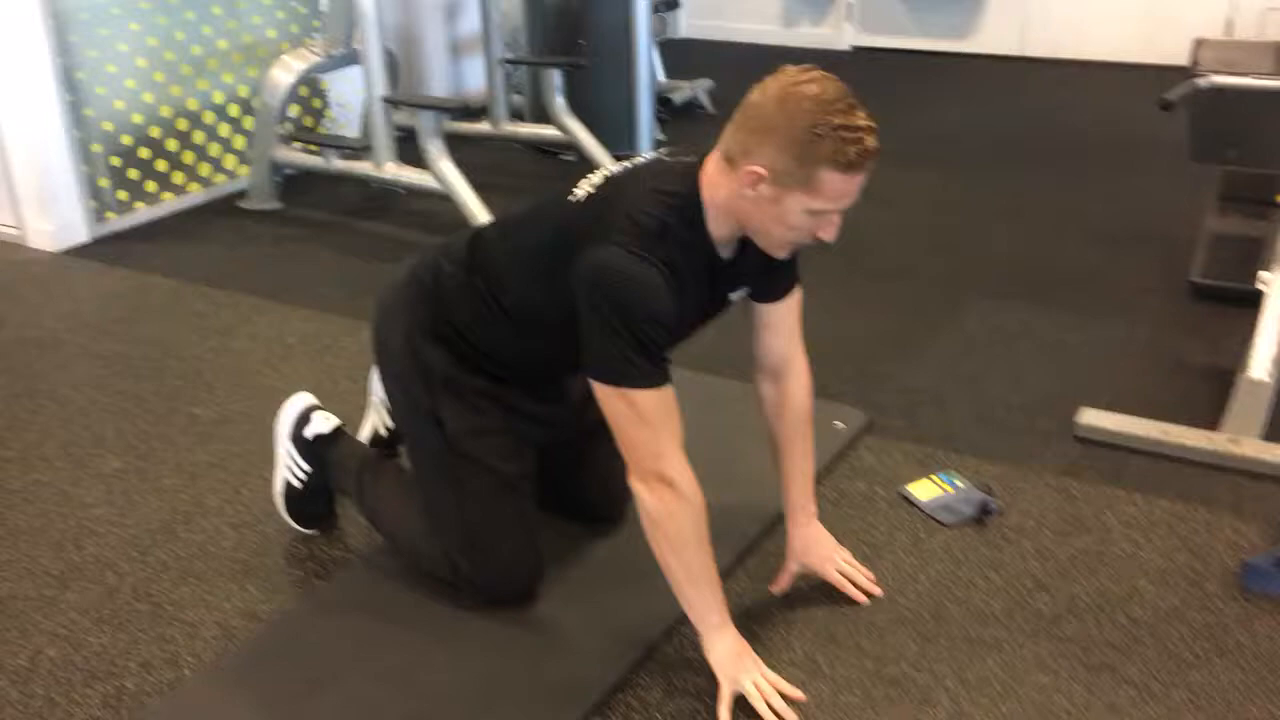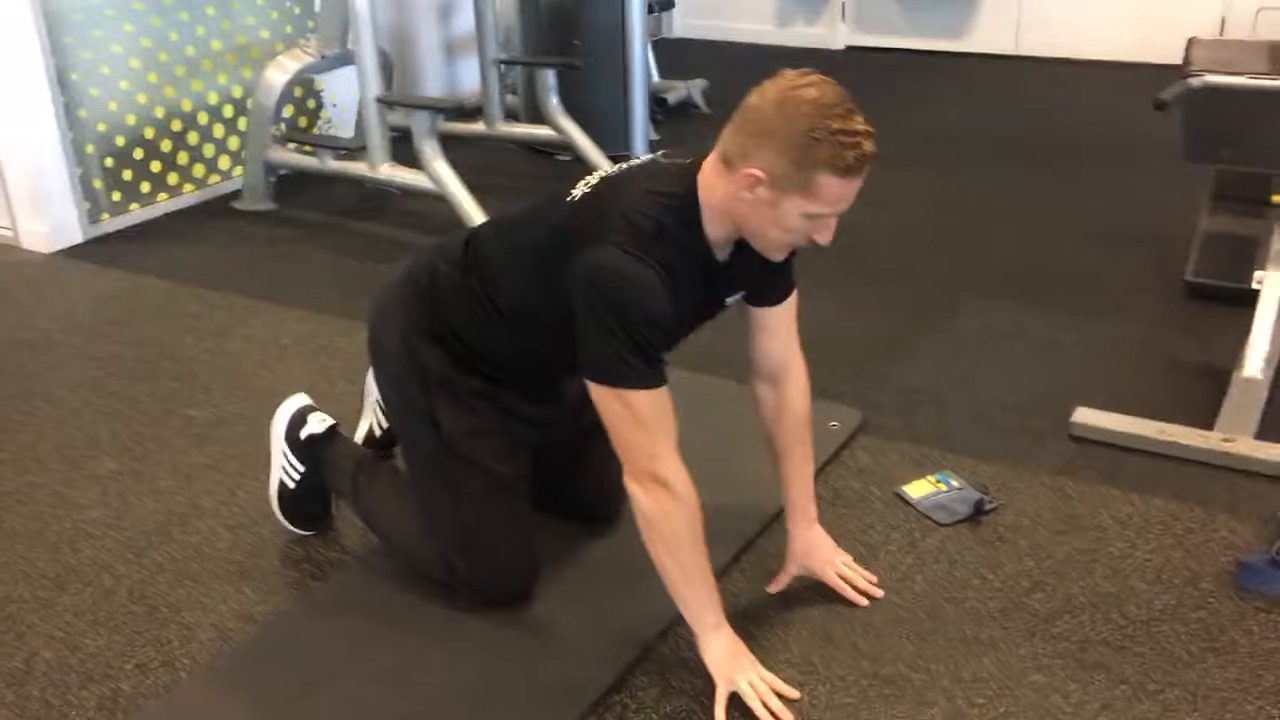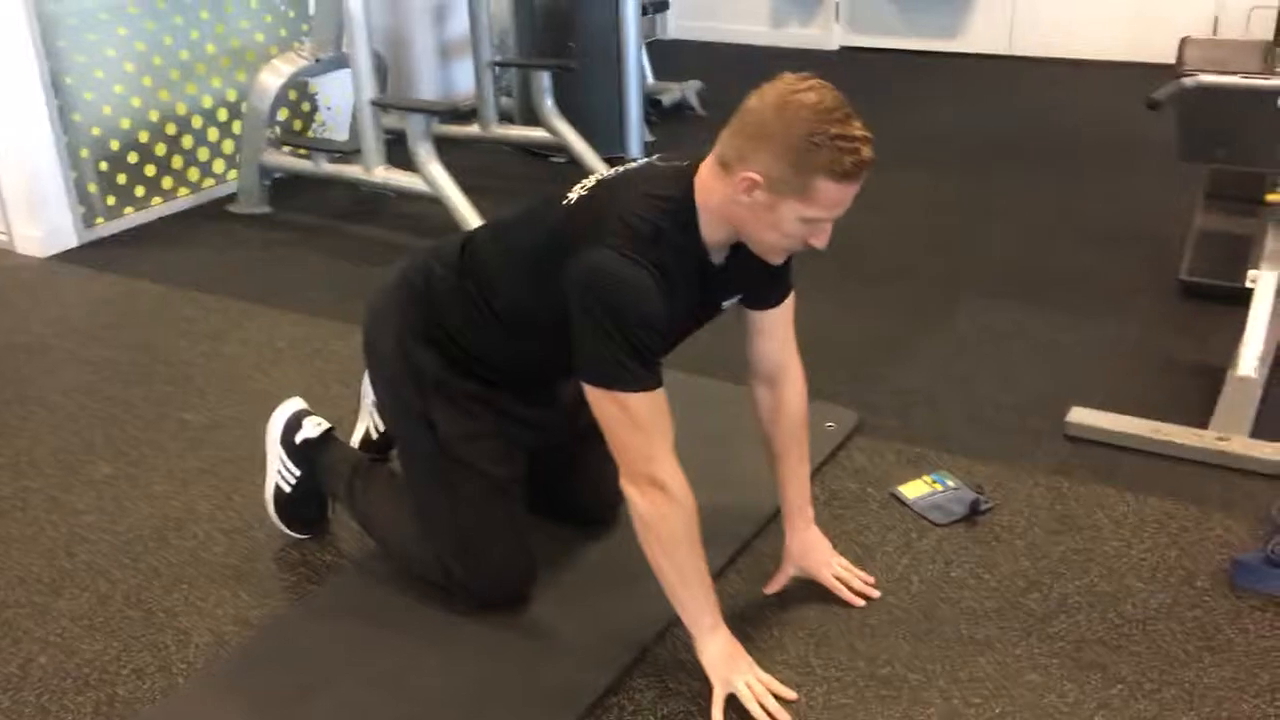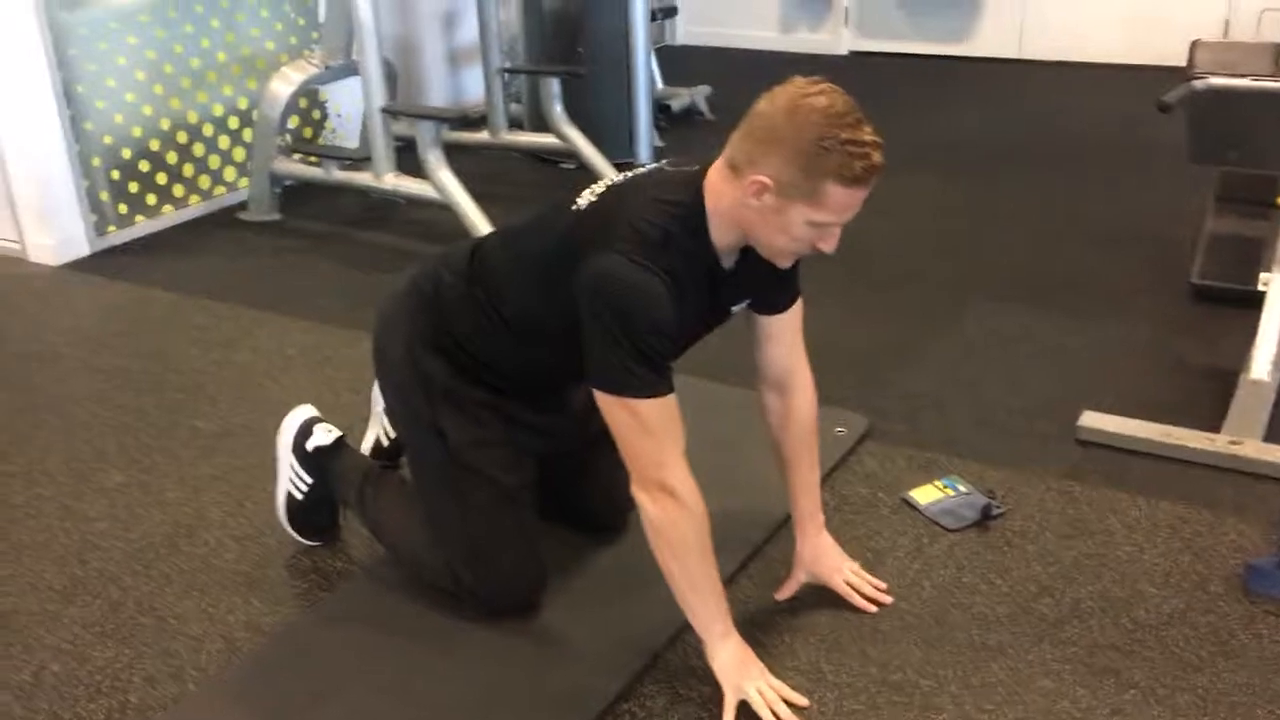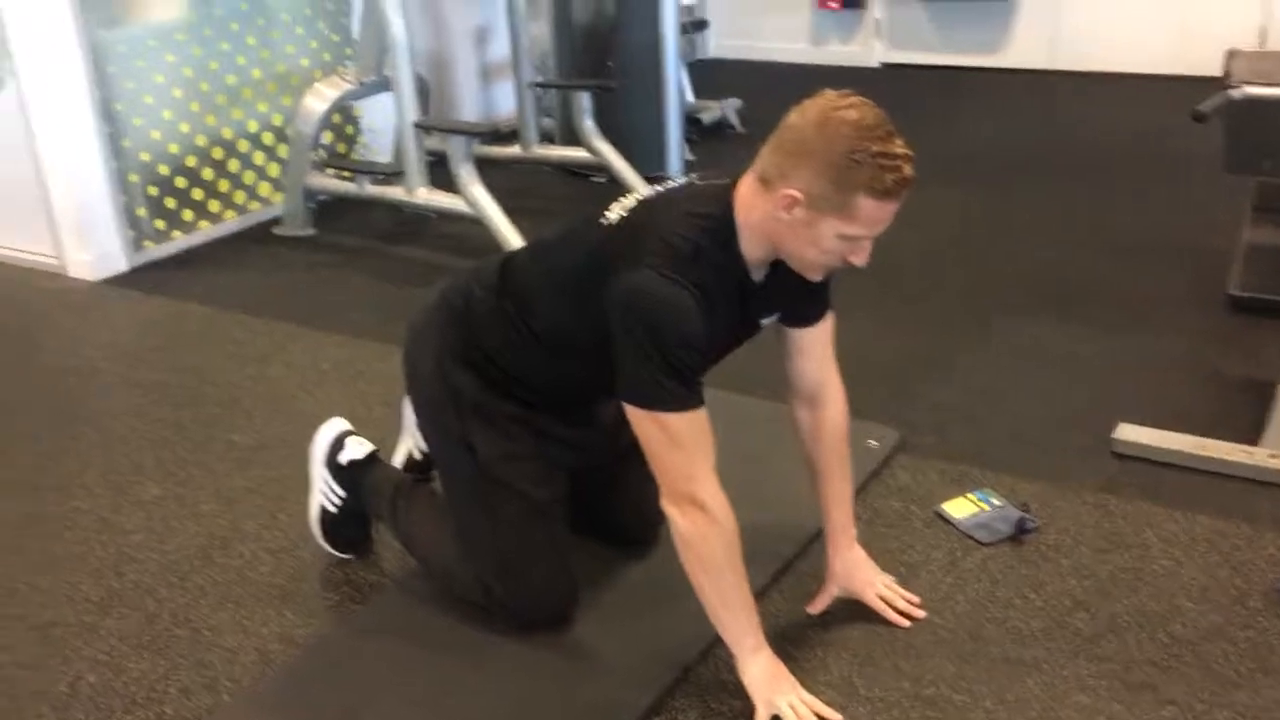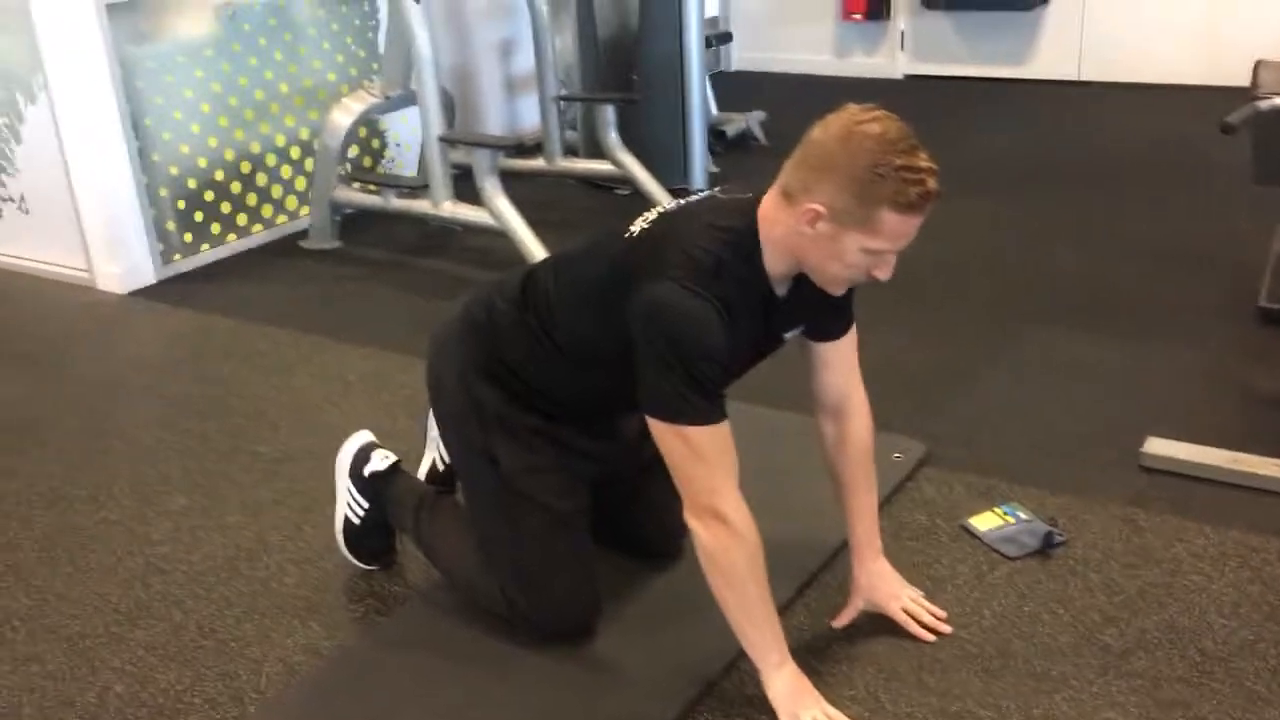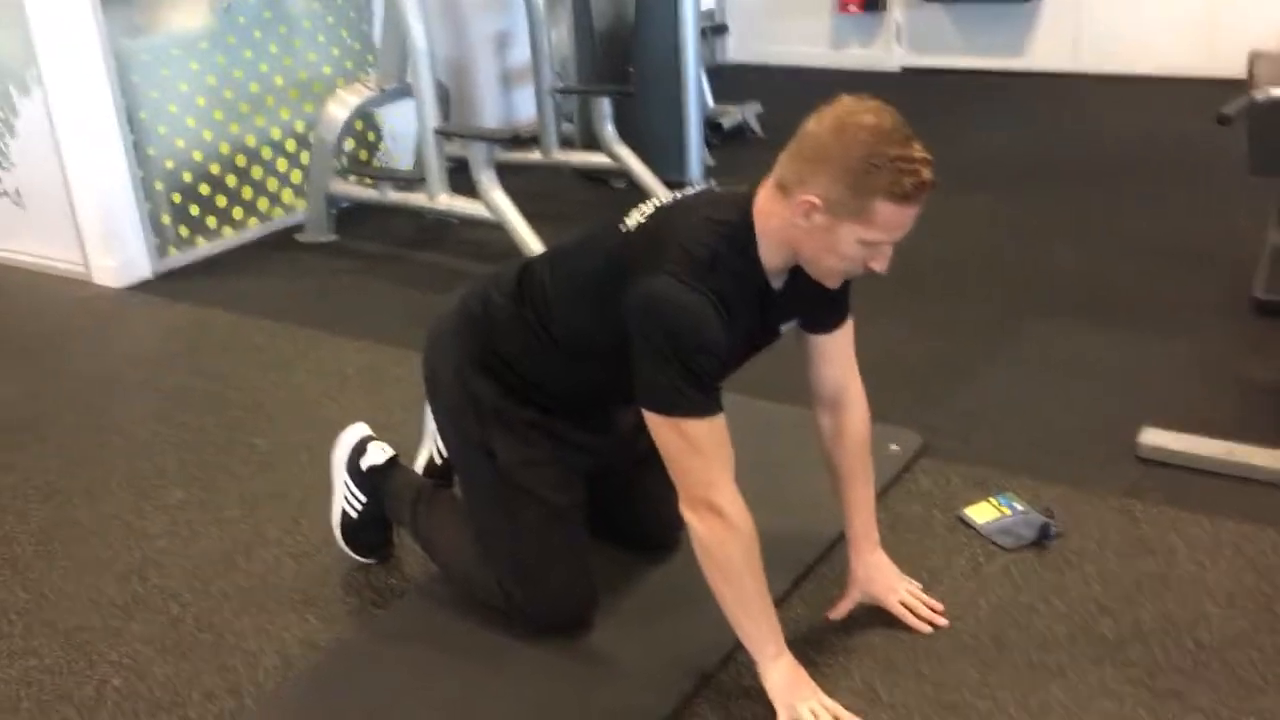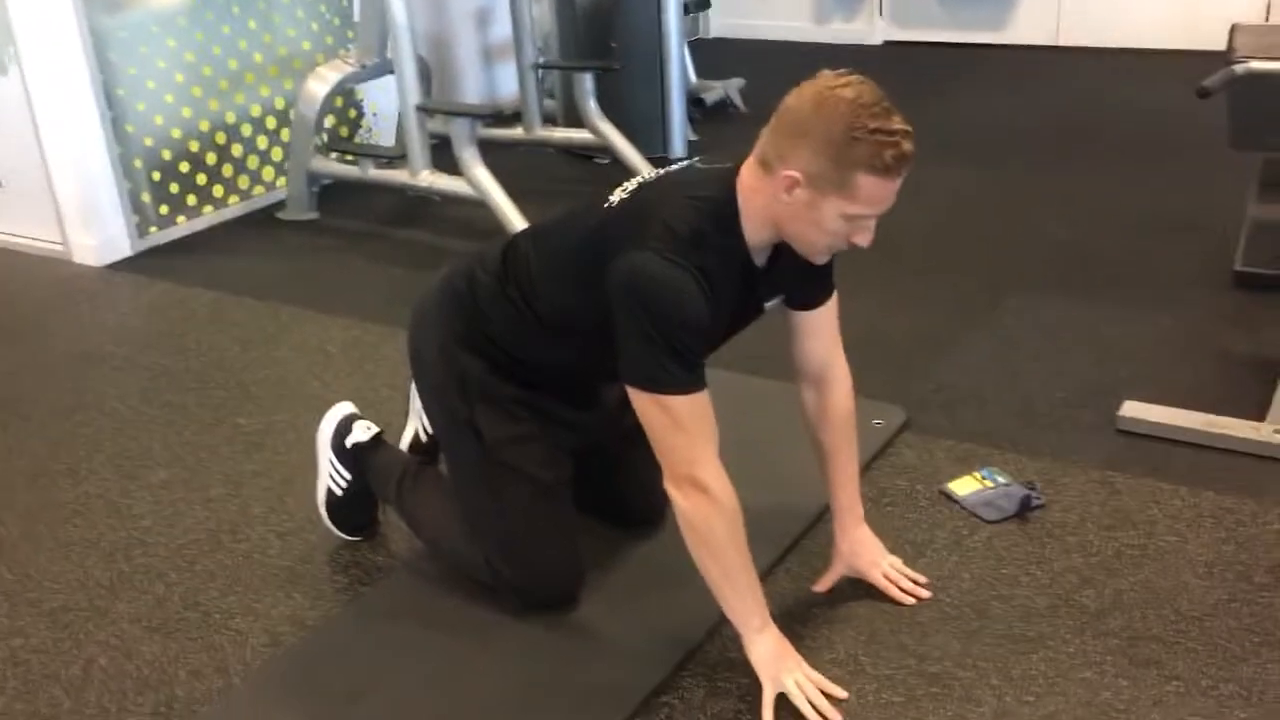
dt=0.1s
person 1, frame 1
left shoulder: (759, 213)
right shoulder: (629, 260)
left elbow: (782, 370)
right elbow: (659, 474)
left wrist: (803, 527)
right wrist: (721, 638)
left hip: (537, 346)
right hip: (441, 341)
left knee: (601, 504)
right knee: (500, 573)
left ankle: (409, 416)
right ankle: (326, 449)
person 1, frame 2
left shoulder: (754, 216)
right shoulder: (626, 261)
left elbow: (779, 374)
right elbow: (654, 474)
left wrist: (804, 528)
right wrist: (716, 637)
left hip: (532, 345)
right hip: (436, 342)
left knee: (596, 503)
right knee: (495, 575)
left ankle: (403, 416)
right ankle: (319, 448)
person 1, frame 3
left shoulder: (751, 218)
right shoulder: (621, 265)
left elbow: (777, 376)
right elbow: (651, 478)
left wrist: (802, 530)
right wrist: (713, 640)
left hip: (528, 349)
right hip: (431, 347)
left knee: (592, 508)
right knee: (492, 579)
right ankle: (316, 453)
person 1, frame 4
left shoulder: (761, 224)
right shoulder: (632, 271)
left elbow: (786, 382)
right elbow: (662, 483)
left wrist: (813, 536)
right wrist: (725, 646)
left hip: (538, 356)
right hip: (440, 354)
left knee: (603, 513)
right knee: (502, 586)
right ankle: (327, 461)
person 1, frame 5
left shoulder: (790, 236)
right shoulder: (662, 285)
left elbow: (818, 395)
right elbow: (691, 497)
left wrist: (844, 550)
right wrist: (755, 660)
left hip: (567, 373)
right hip: (471, 368)
left knee: (634, 527)
right knee: (534, 599)
right ankle: (360, 474)
person 1, frame 6
left shoulder: (814, 248)
right shoulder: (684, 298)
left elbow: (842, 409)
right elbow: (715, 510)
left wrist: (870, 563)
left hip: (590, 385)
right hip: (494, 381)
left knee: (658, 538)
right knee: (558, 610)
right ankle: (384, 487)
person 1, frame 7
left shoulder: (809, 242)
right shoulder: (680, 290)
left elbow: (840, 400)
right elbow: (710, 504)
left wrist: (867, 555)
right wrist: (776, 664)
left hip: (587, 378)
right hip: (491, 371)
left knee: (654, 532)
right knee: (555, 603)
right ankle: (382, 480)
person 1, frame 8
left shoulder: (794, 220)
right shoulder: (664, 267)
left elbow: (824, 376)
right elbow: (695, 480)
left wrist: (853, 530)
right wrist: (762, 638)
left hip: (572, 355)
right hip: (475, 350)
left knee: (639, 507)
right knee: (542, 580)
right ankle: (366, 458)
